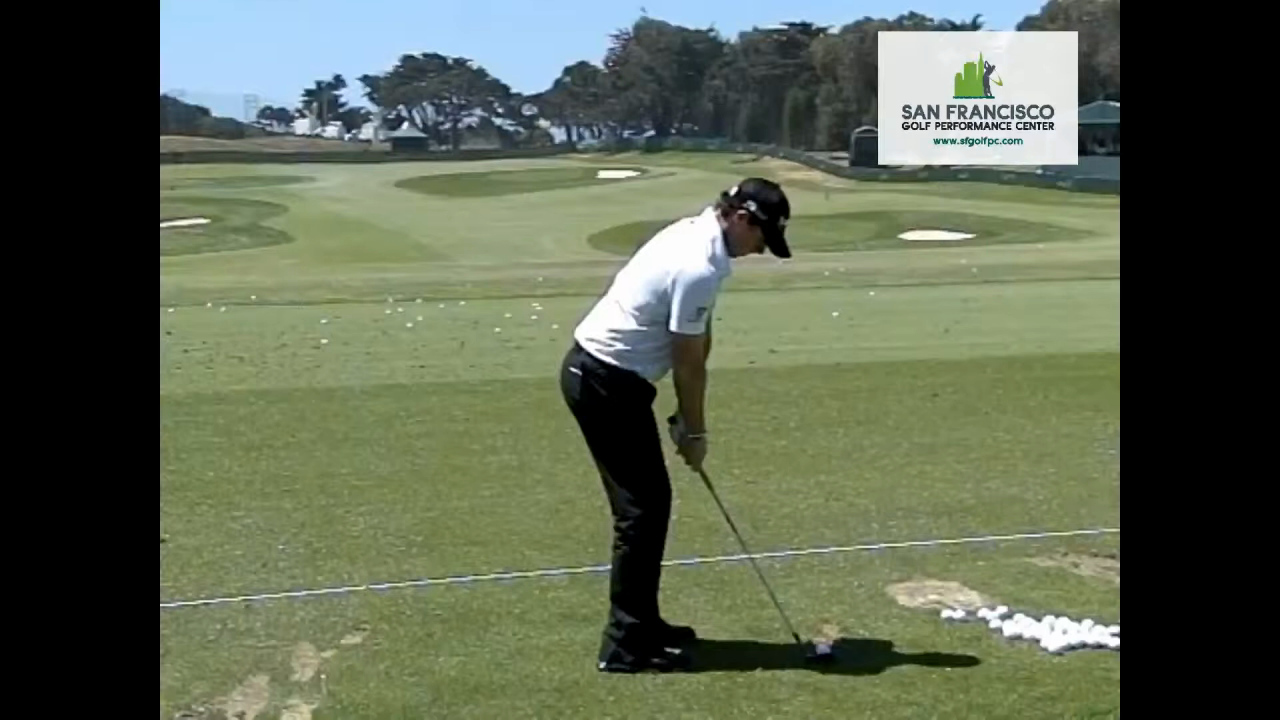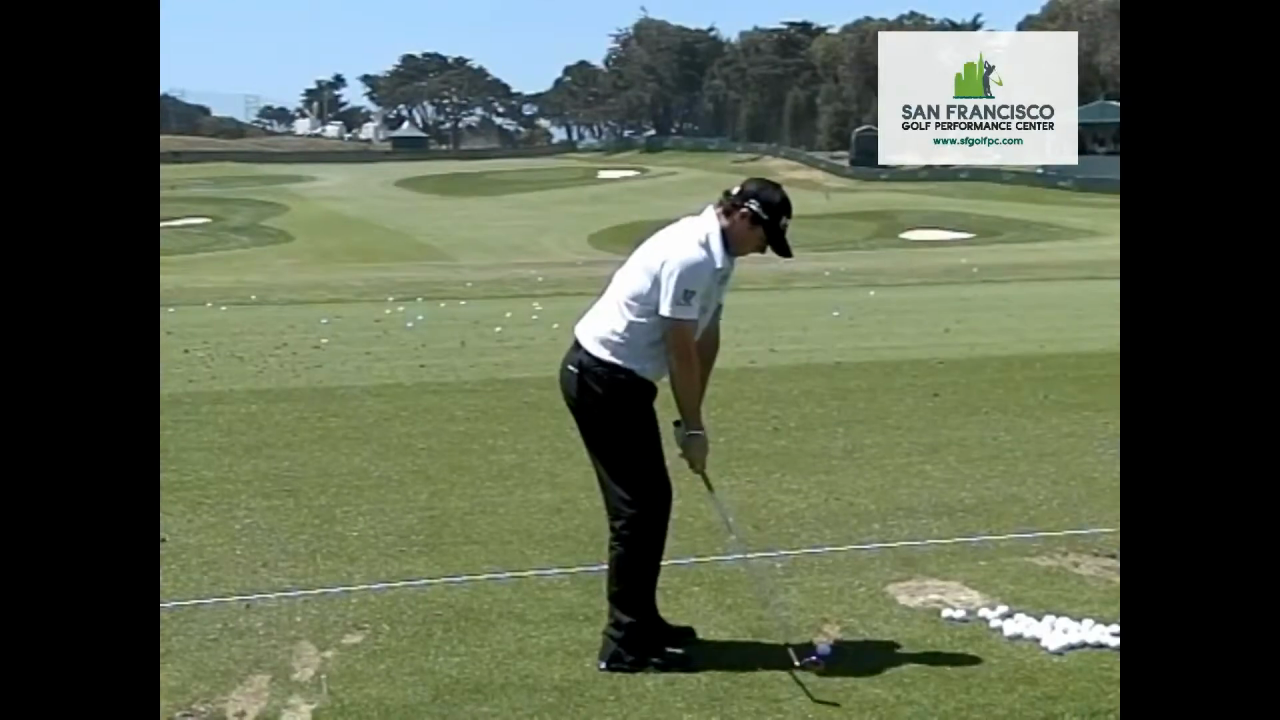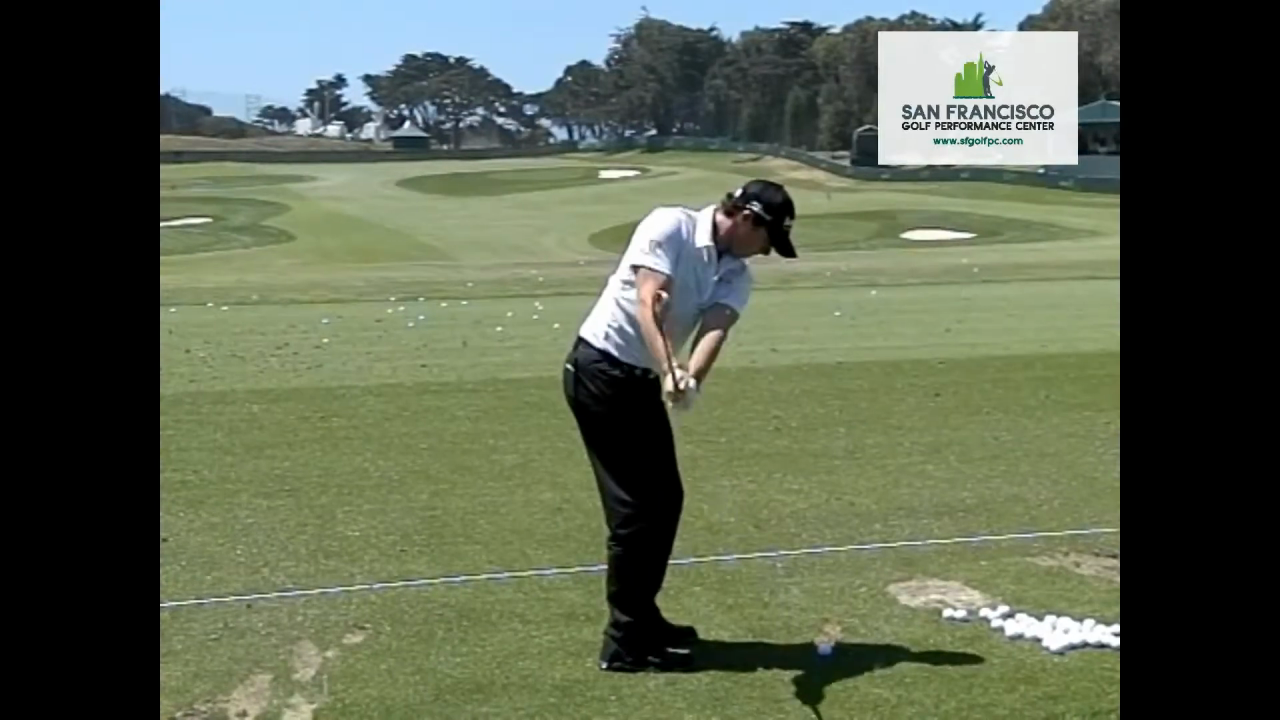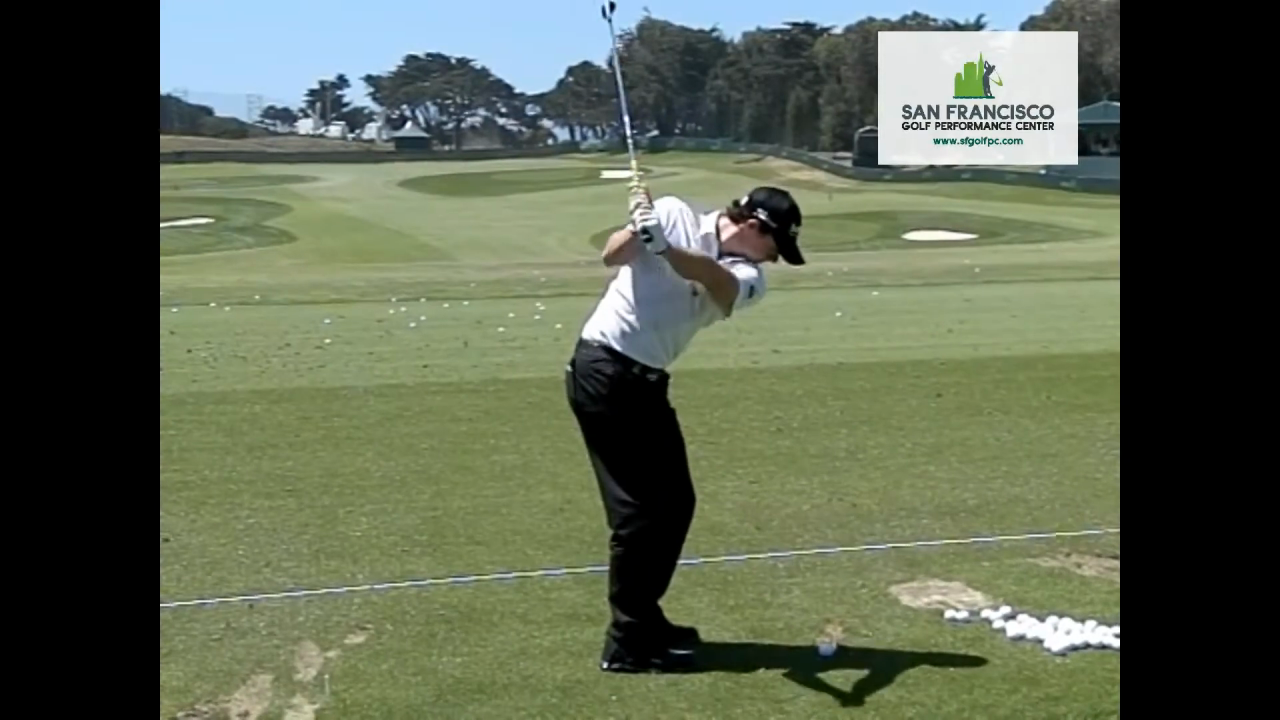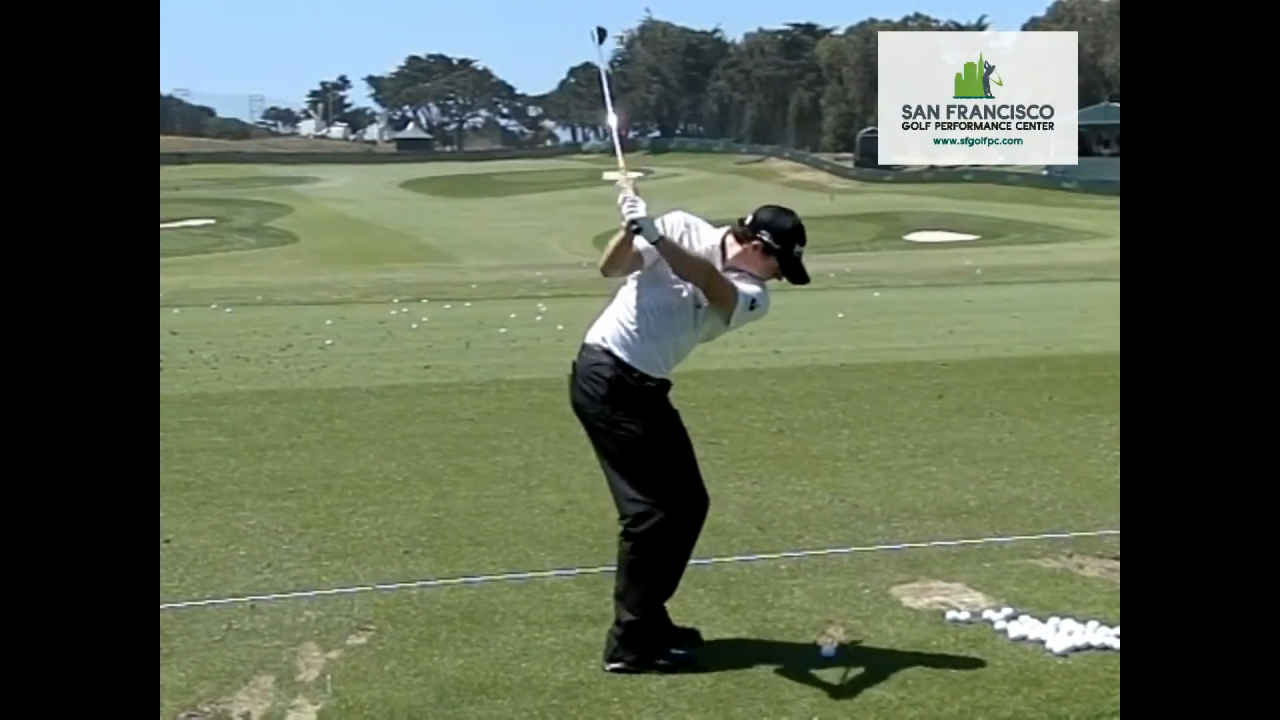
dt=0.7s
person 1, frame 1
left shoulder: (695, 234)
right shoulder: (699, 268)
left elbow: (699, 341)
right elbow: (688, 362)
left wrist: (686, 417)
right wrist: (695, 431)
left hip: (610, 375)
right hip: (604, 381)
left knee: (653, 500)
right knee: (641, 509)
left ankle: (641, 620)
right ankle: (625, 644)
person 1, frame 2
left shoulder: (715, 254)
right shoulder: (691, 256)
left elbow: (707, 339)
right elbow: (680, 352)
left wrist: (692, 416)
right wrist: (693, 430)
left hip: (621, 378)
right hip: (600, 377)
left knee: (654, 500)
right knee: (637, 508)
left ankle: (640, 619)
right ankle: (624, 644)
person 1, frame 3
left shoulder: (737, 276)
right shoulder: (670, 225)
left elbow: (714, 331)
right elbow: (649, 300)
left wrist: (690, 381)
right wrist: (669, 367)
left hip: (641, 379)
right hip: (601, 370)
left knee: (664, 500)
right knee: (634, 507)
left ankle: (641, 617)
right ankle: (625, 642)
person 1, frame 4
left shoulder: (747, 276)
right shoulder: (674, 214)
left elbow: (712, 277)
right elbow: (612, 255)
left wrist: (667, 249)
right wrist: (637, 233)
left hip: (647, 380)
right hip: (604, 369)
left knee: (674, 503)
right knee: (637, 508)
left ankle: (644, 618)
right ankle: (627, 642)
person 1, frame 5
left shoulder: (752, 296)
right shoulder: (682, 229)
left elbow: (707, 280)
right elbow: (611, 267)
left wrist: (655, 241)
right wrist: (631, 233)
left hip: (647, 386)
right hip: (605, 375)
left knee: (688, 503)
right knee: (651, 508)
left ankle: (648, 620)
right ankle: (630, 642)
